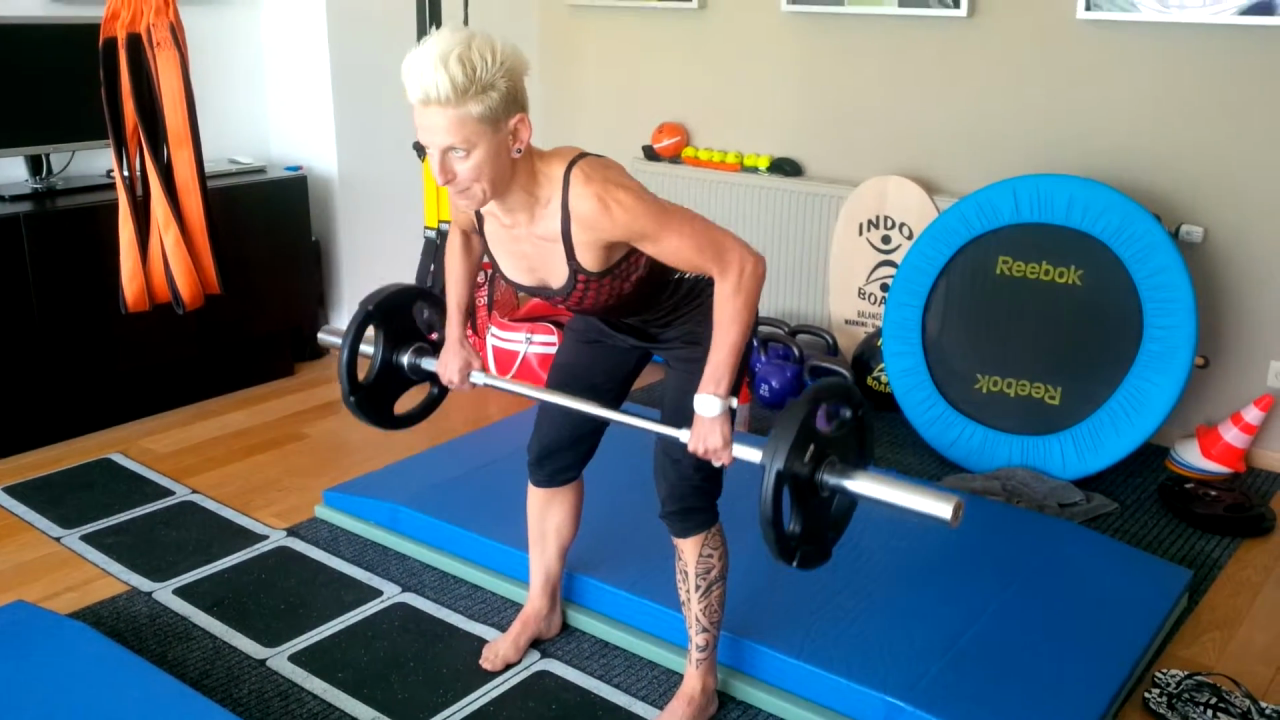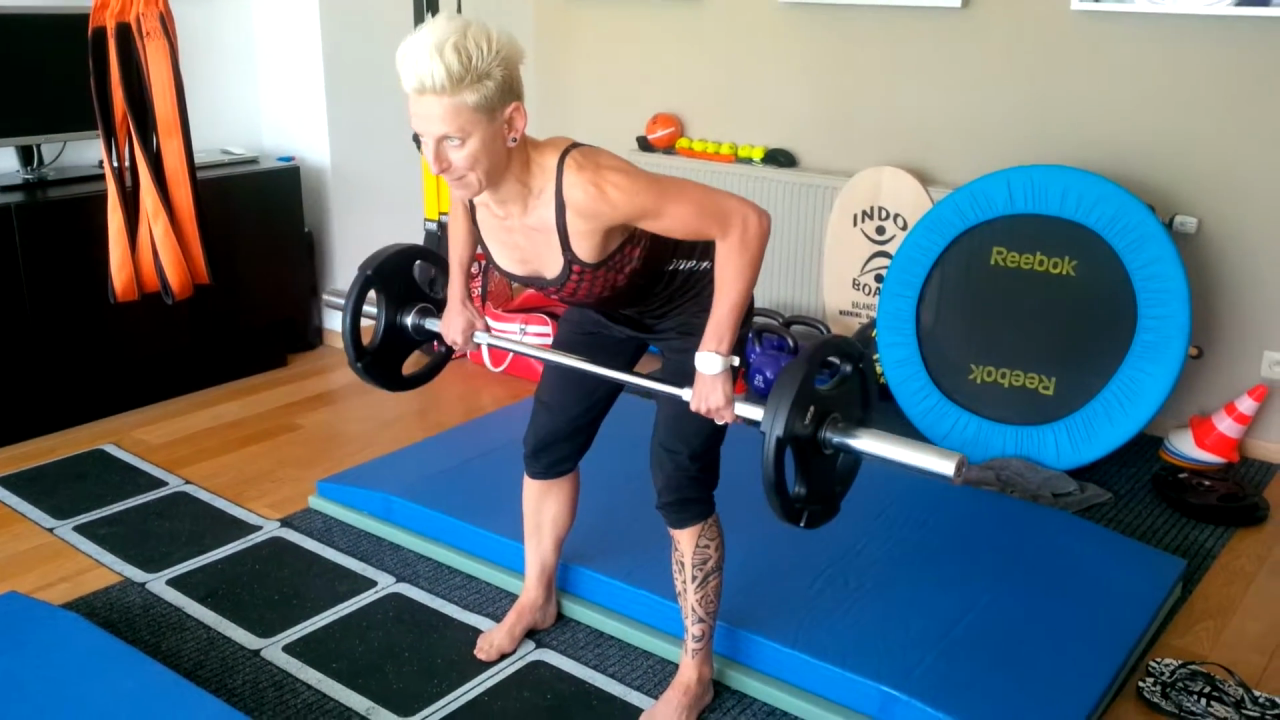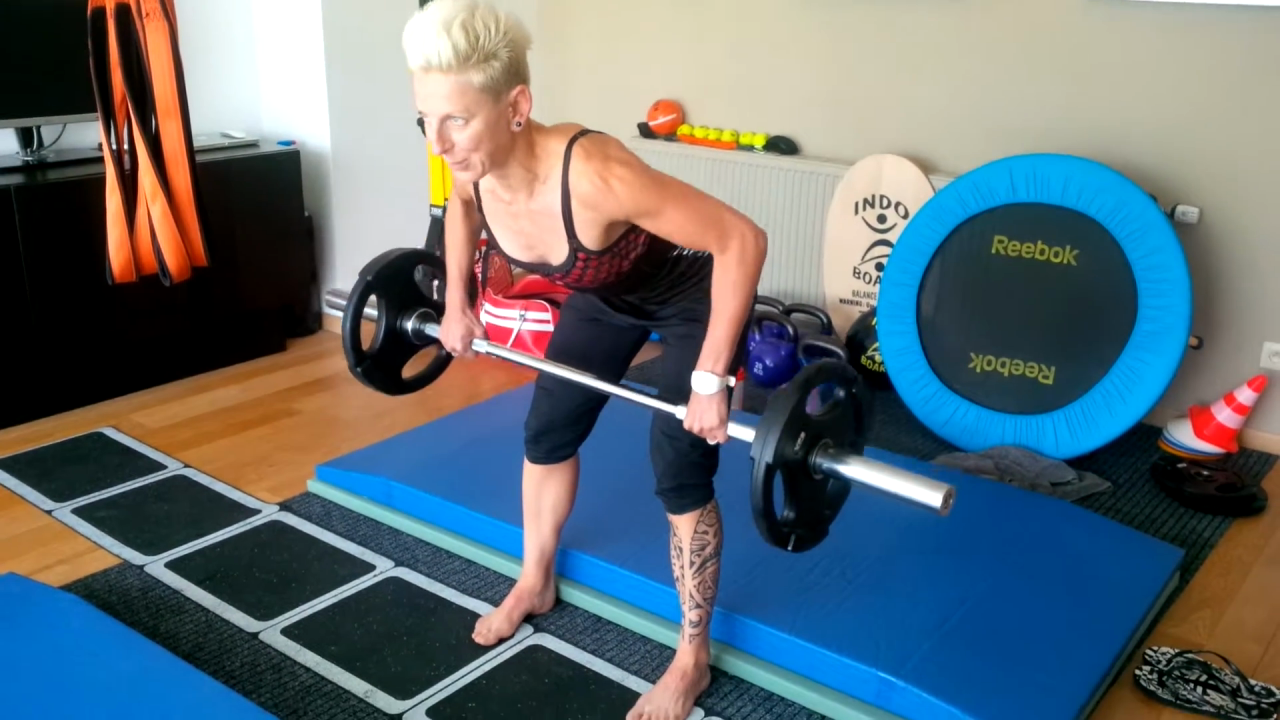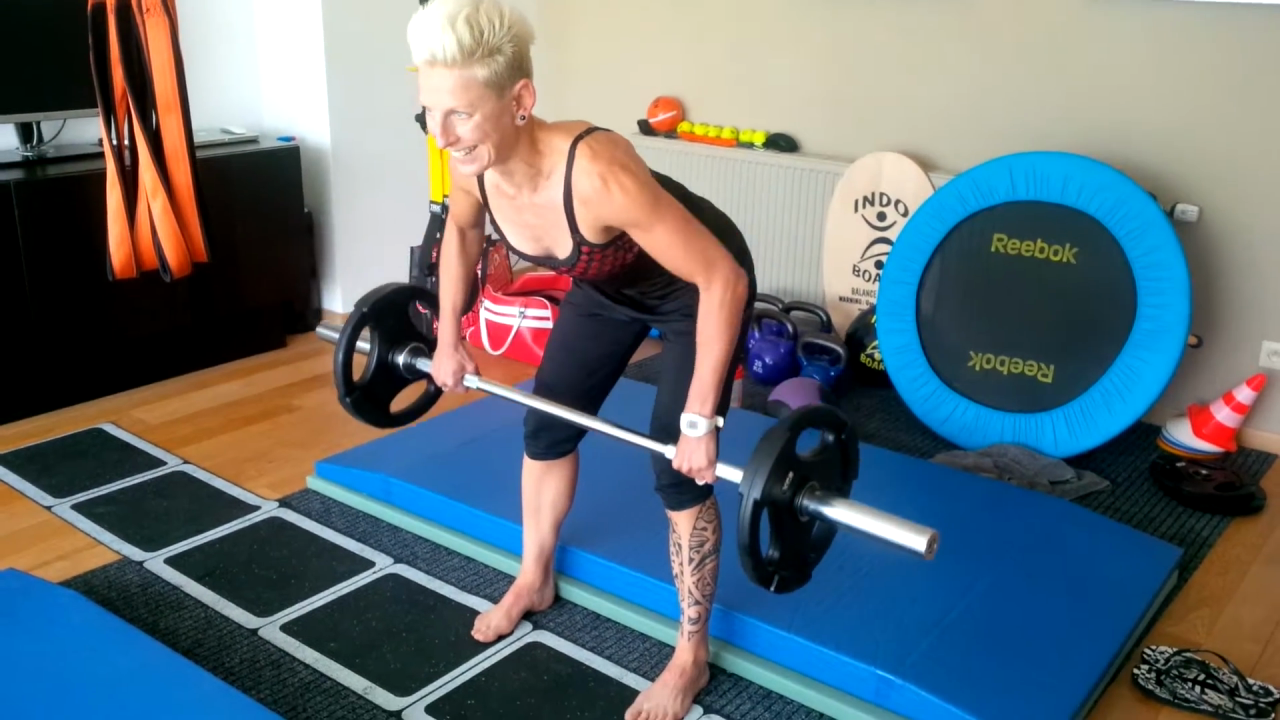
dt=0.3s
person 1, frame 1
left shoulder: (592, 197)
right shoulder: (471, 192)
left elbow: (741, 266)
left wrist: (713, 404)
right wrist: (455, 335)
left hip: (696, 311)
right hip: (609, 312)
left knee: (683, 490)
right knee: (550, 453)
right ankle: (542, 608)
person 1, frame 2
left shoulder: (588, 185)
right shoulder: (470, 177)
left elbow: (745, 222)
left wrist: (713, 361)
right wrist: (457, 297)
left hip: (691, 301)
right hip: (603, 305)
left knee: (678, 483)
right knee: (546, 446)
right ankle: (536, 599)
person 1, frame 3
left shoulder: (594, 173)
right shoulder: (472, 166)
left elbow: (742, 241)
left wrist: (709, 380)
right wrist: (457, 301)
left hip: (693, 290)
right hip: (607, 288)
left knee: (679, 469)
right knee: (546, 431)
left ankle: (692, 658)
right ankle: (534, 584)
person 1, frame 4
left shoulder: (597, 172)
right shoulder: (472, 165)
left elbow: (724, 277)
right elbow: (461, 233)
left wrist: (699, 421)
right wrist: (449, 336)
left hip: (692, 287)
right hip: (608, 283)
left knee: (679, 467)
right knee: (545, 426)
left ankle: (691, 655)
right ankle: (534, 580)
